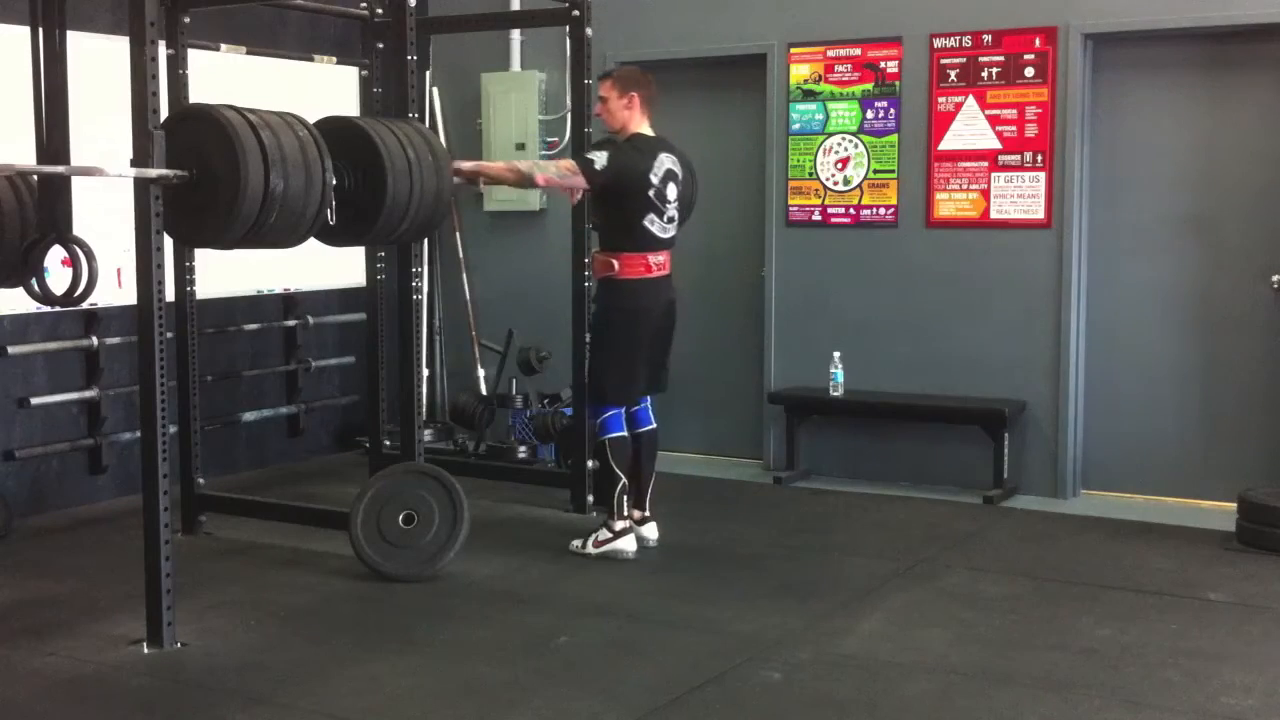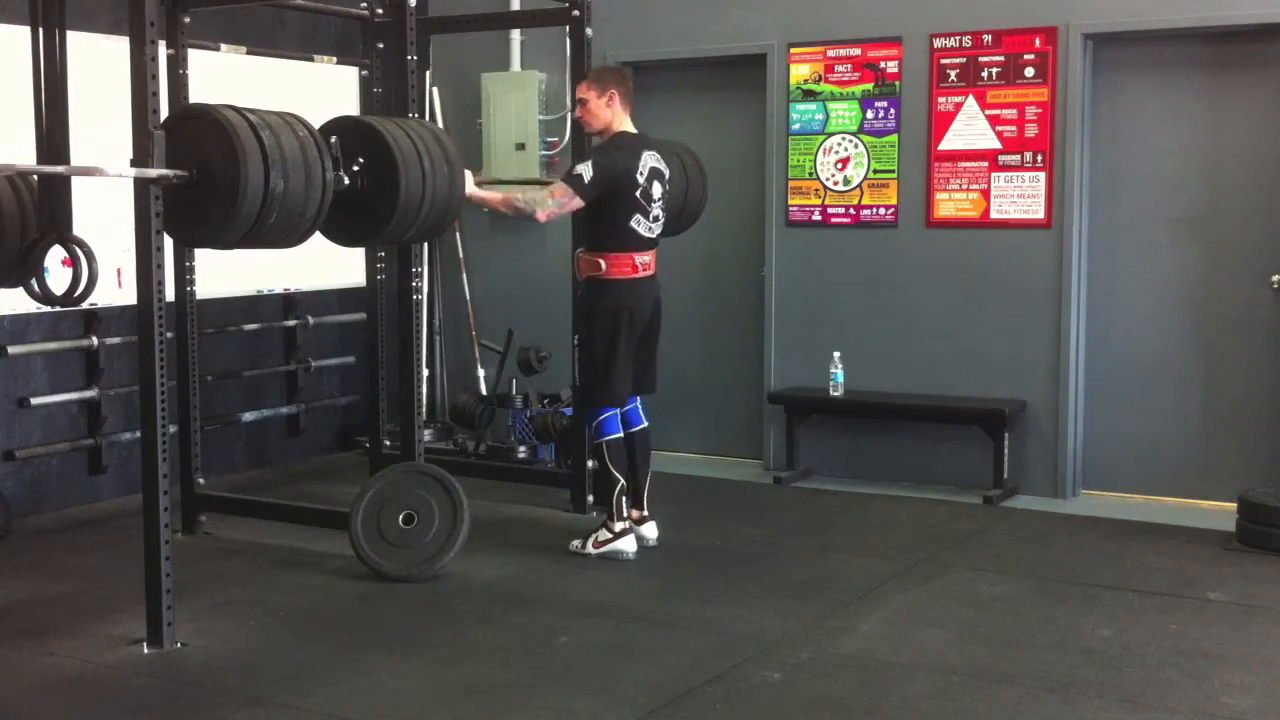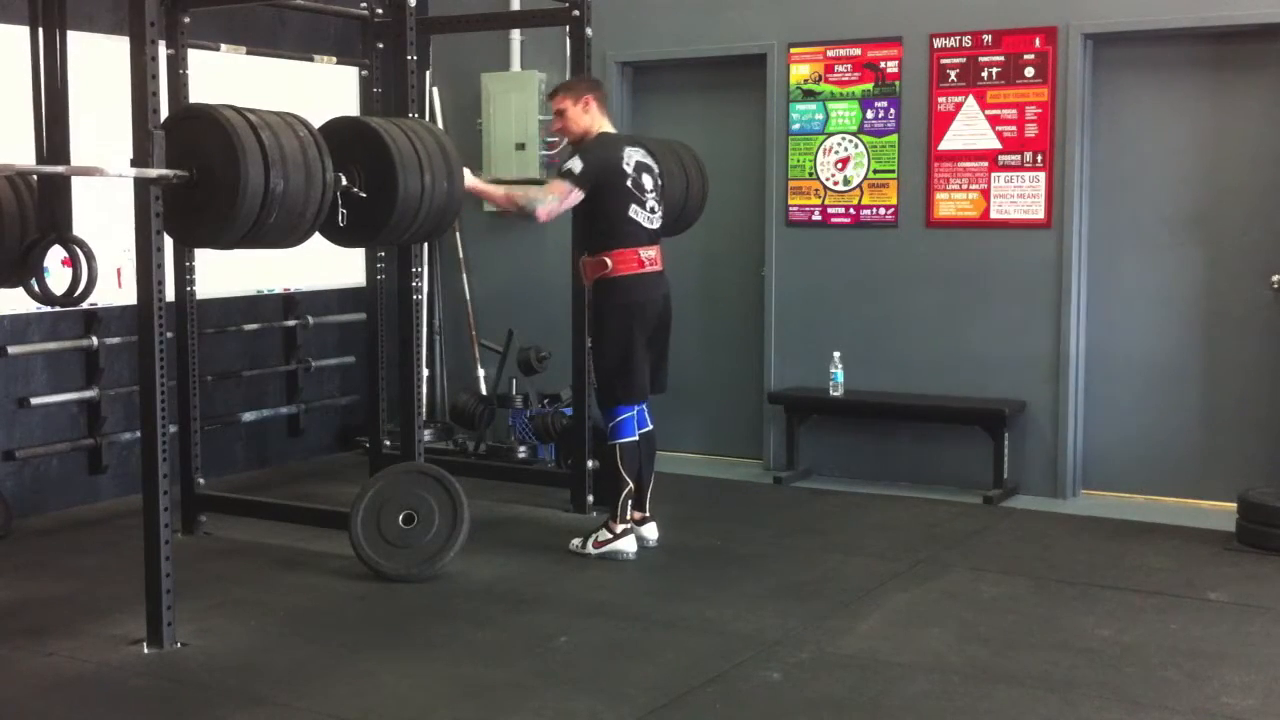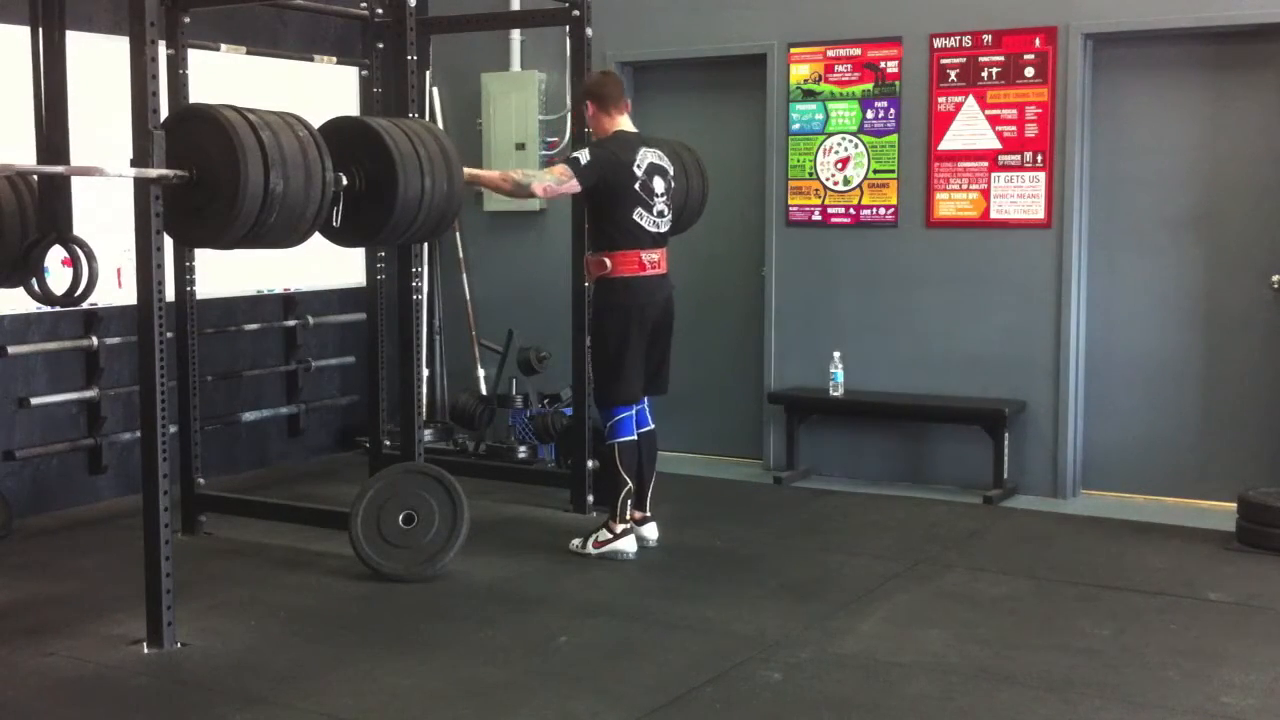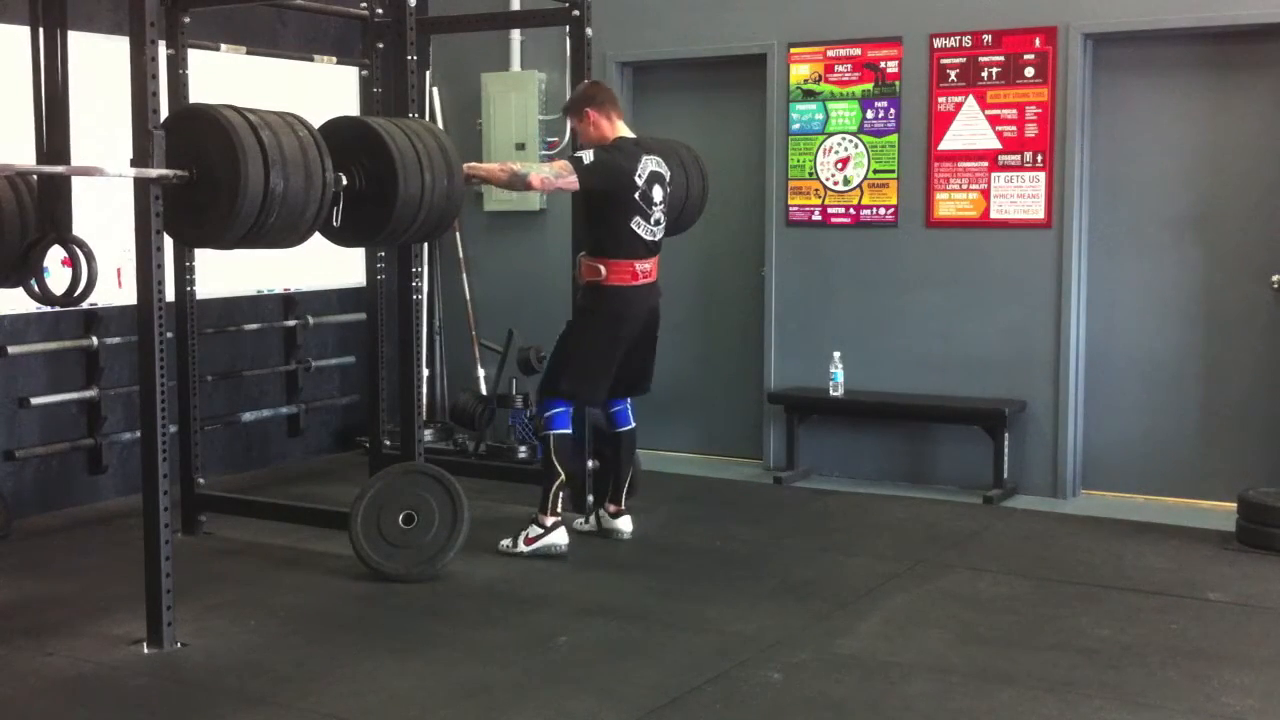
dt=1s
person 1, frame 1
left shoulder: (625, 157)
right shoulder: (666, 154)
left elbow: (541, 175)
left wrist: (476, 168)
right wrist: (589, 181)
left hip: (626, 293)
right hip: (658, 290)
left knee: (608, 405)
right knee: (638, 402)
left ankle: (619, 526)
right ankle: (641, 516)
person 1, frame 2
left shoulder: (609, 158)
right shoulder: (649, 151)
left elbow: (542, 207)
left wrist: (474, 192)
left hip: (611, 292)
right hip: (643, 289)
left knee: (601, 407)
right knee: (628, 402)
left ankle: (618, 527)
right ankle: (639, 515)
person 1, frame 3
left shoulder: (595, 156)
right shoulder: (635, 152)
left elbow: (540, 207)
left wrist: (473, 186)
left hip: (621, 293)
right hip: (652, 288)
left knee: (620, 407)
right knee: (636, 405)
left ankle: (620, 528)
right ankle: (641, 516)
person 1, frame 4
left shoulder: (604, 154)
right shoulder: (657, 154)
left elbow: (538, 185)
left wrist: (469, 174)
left hip: (622, 291)
right hip: (657, 288)
left knee: (617, 408)
right knee: (638, 404)
left ankle: (619, 529)
right ankle: (642, 517)
person 1, frame 5
left shoulder: (606, 161)
right shoulder: (652, 158)
left elbow: (535, 177)
left wrist: (469, 169)
left hip: (609, 298)
right hip: (644, 296)
left knee: (556, 400)
right knee: (618, 400)
left ankle: (548, 523)
right ankle: (615, 511)
